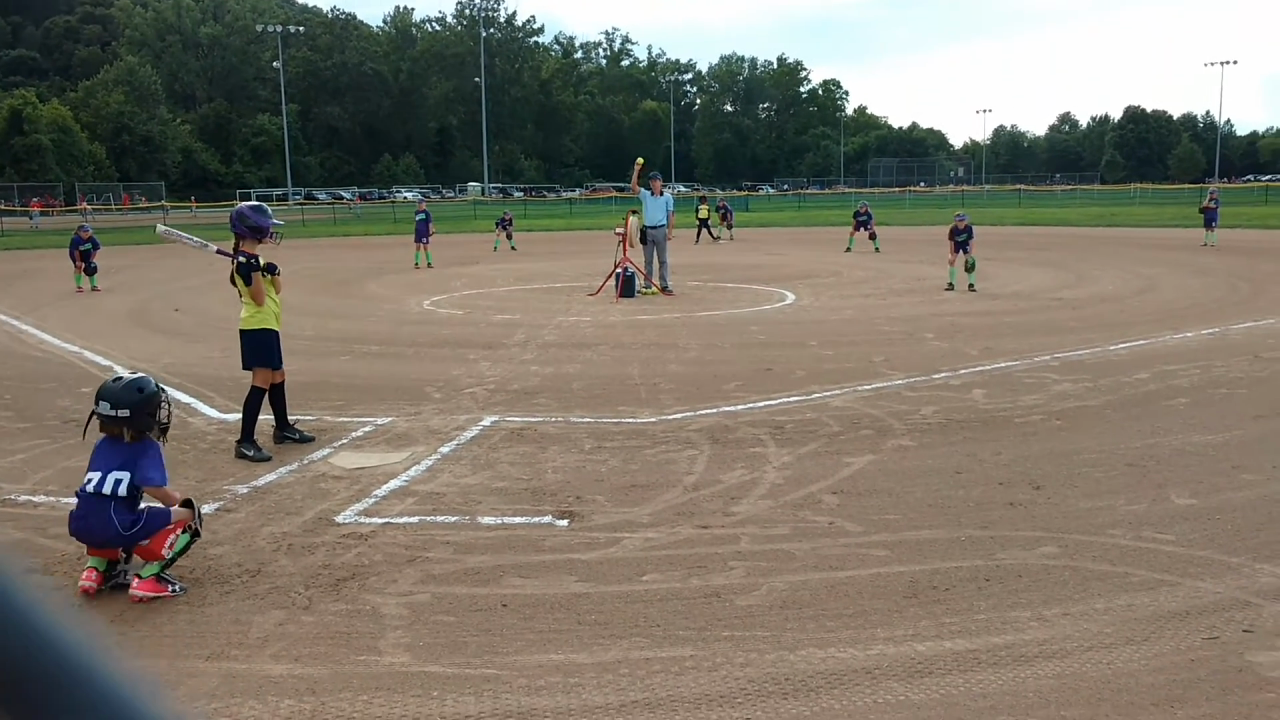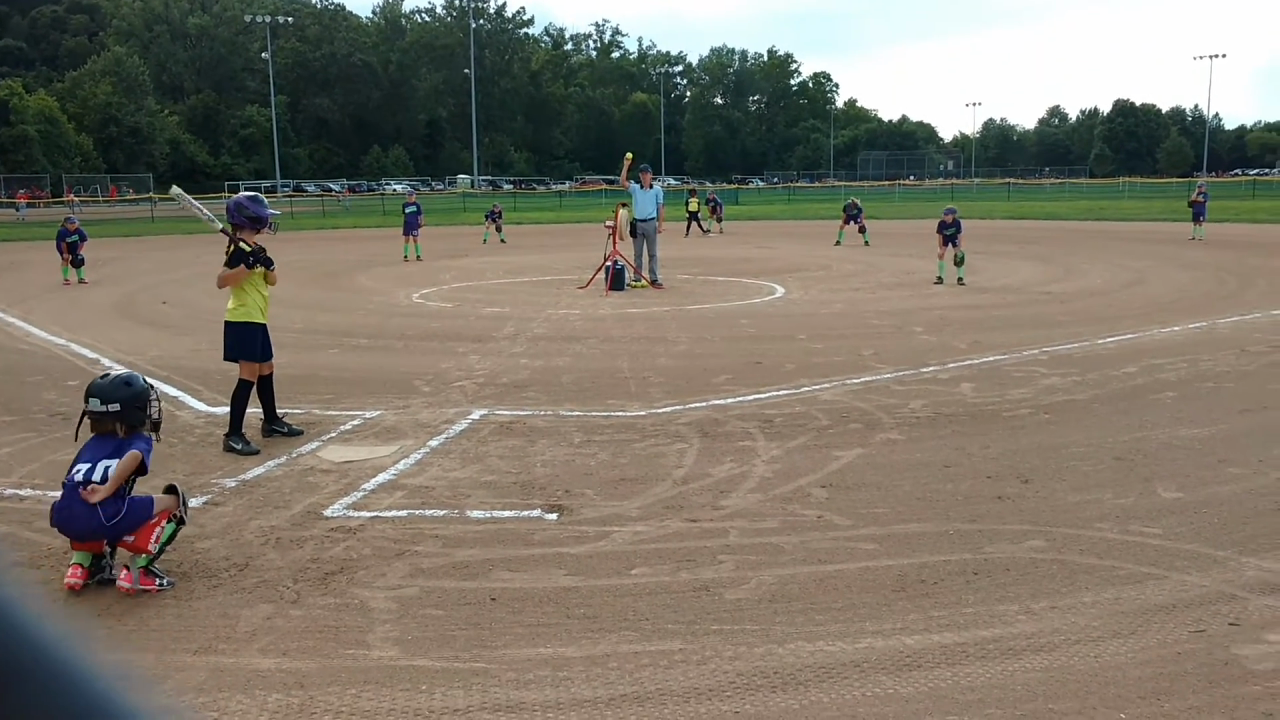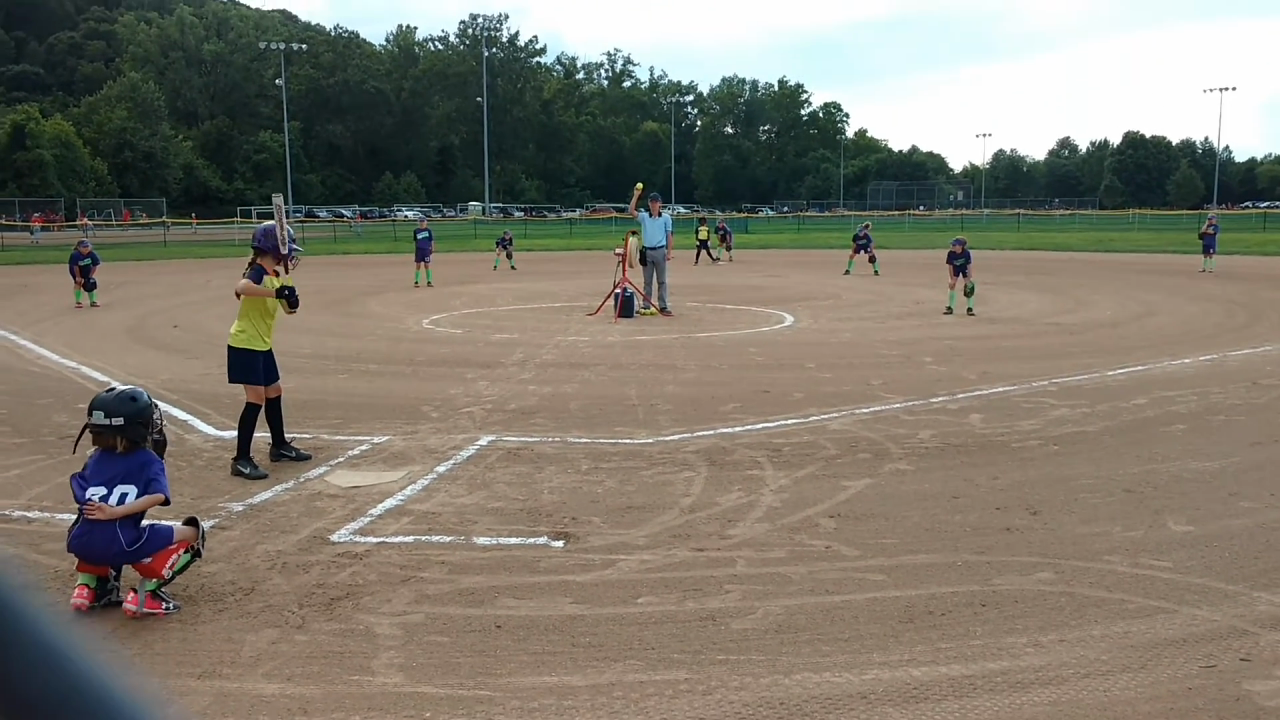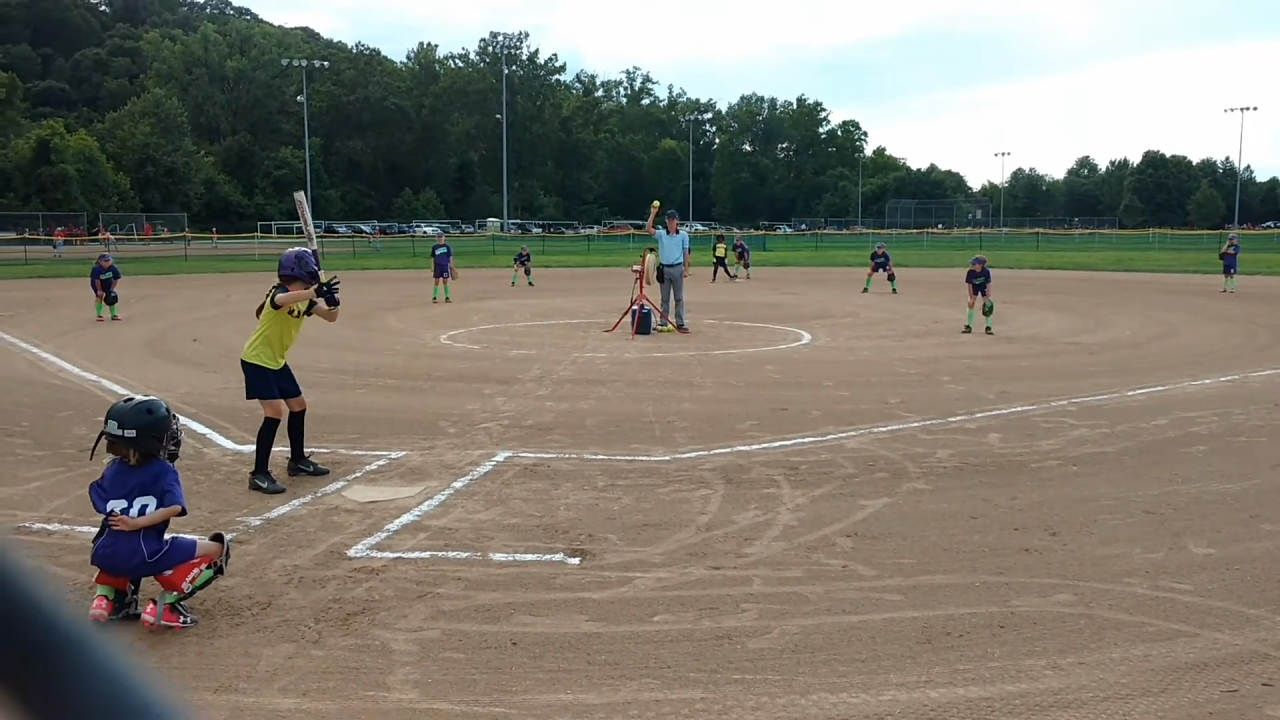
dt=0.4s
person 1, frame 1
left shoulder: (255, 257)
right shoulder: (244, 262)
left elbow: (277, 289)
right elbow: (260, 300)
left wrist: (273, 271)
right wrist: (256, 271)
left hip: (268, 326)
right hip: (258, 327)
left knee: (277, 376)
right knee: (262, 382)
left ankle: (283, 428)
right ankle: (245, 442)
person 1, frame 2
left shoulder: (255, 247)
right shoulder: (241, 249)
left elbow: (272, 281)
right elbow: (221, 281)
left wrist: (267, 264)
right wrist: (249, 265)
left hip: (256, 319)
right hip: (243, 319)
left knee: (266, 369)
right knee: (249, 375)
left ankle: (271, 421)
right ankle: (233, 436)
person 1, frame 3
left shoulder: (276, 275)
right shoulder: (258, 271)
left elbow: (289, 309)
right elbow: (241, 288)
left wrist: (292, 300)
right wrist: (277, 291)
left hip: (262, 344)
right hip: (244, 344)
left knee: (274, 392)
right knee: (256, 398)
left ankle: (279, 446)
right ankle: (241, 460)
person 1, frame 4
left shoulder: (304, 299)
right shoulder: (280, 293)
left elbow: (331, 316)
right elbow: (282, 301)
left wrist: (332, 300)
right wrist: (316, 291)
left hip: (276, 361)
right hip: (257, 361)
left knee: (298, 406)
right knee: (275, 412)
left ankle: (298, 460)
right ankle: (259, 474)
person 2, frame 1
left shoulder: (102, 444)
right shoulder: (149, 447)
right elbow: (153, 486)
right wrist: (172, 499)
left hip: (81, 526)
right hip: (117, 527)
right knee: (189, 514)
left ankle: (96, 570)
right ankle: (149, 577)
person 2, frame 2
left shoulder: (93, 442)
right shoulder: (140, 439)
left elbow: (73, 480)
right elbow: (134, 457)
right wrist: (107, 490)
left hip: (64, 518)
right hip: (99, 521)
right knee: (173, 501)
left ankle: (82, 565)
right ankle: (138, 570)
person 2, frame 3
left shoulder: (95, 458)
right shoulder: (149, 461)
left elbow: (81, 495)
right elbow: (158, 497)
right wrist: (115, 512)
left hip: (82, 544)
right hip: (121, 546)
right knee: (192, 533)
left ankle: (87, 586)
right ankle: (146, 593)
person 2, frame 4
left shoulder: (112, 469)
right shoulder: (164, 471)
left elbow: (101, 504)
right elbow: (174, 507)
right wrist: (139, 523)
left hip: (105, 555)
right hip: (144, 558)
right knee: (217, 549)
left ankle: (107, 597)
right ankle: (166, 604)
